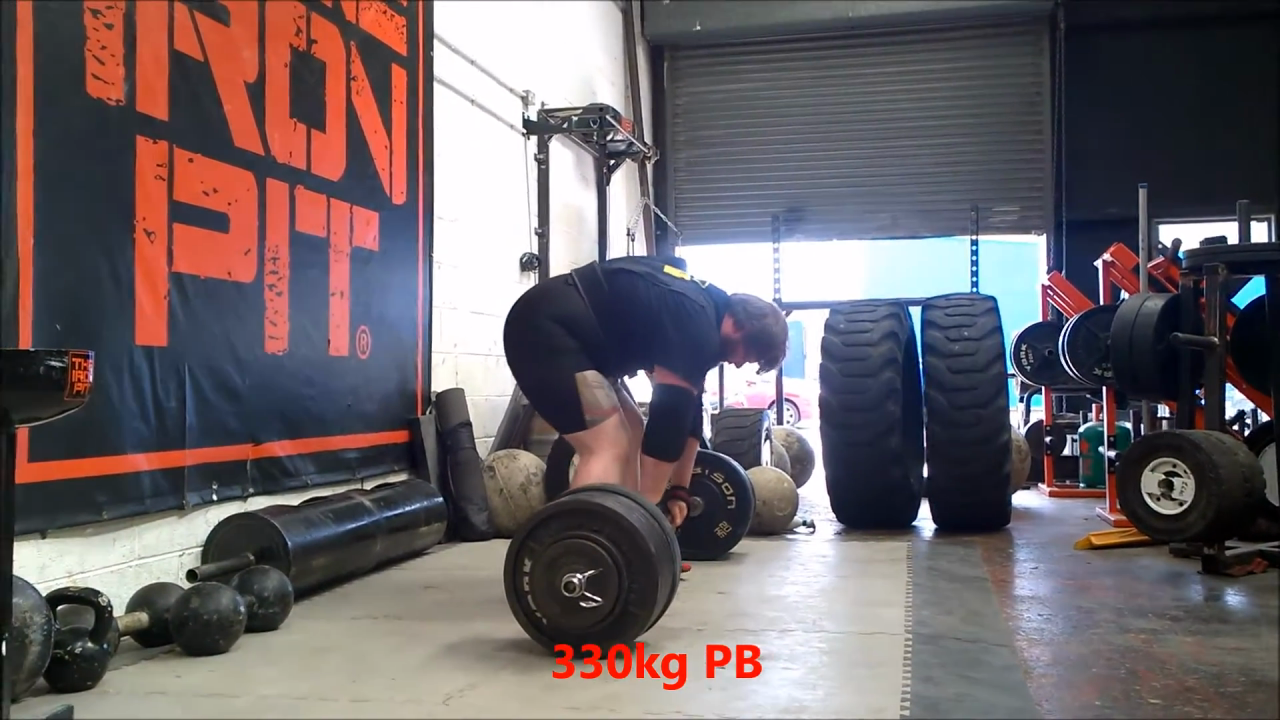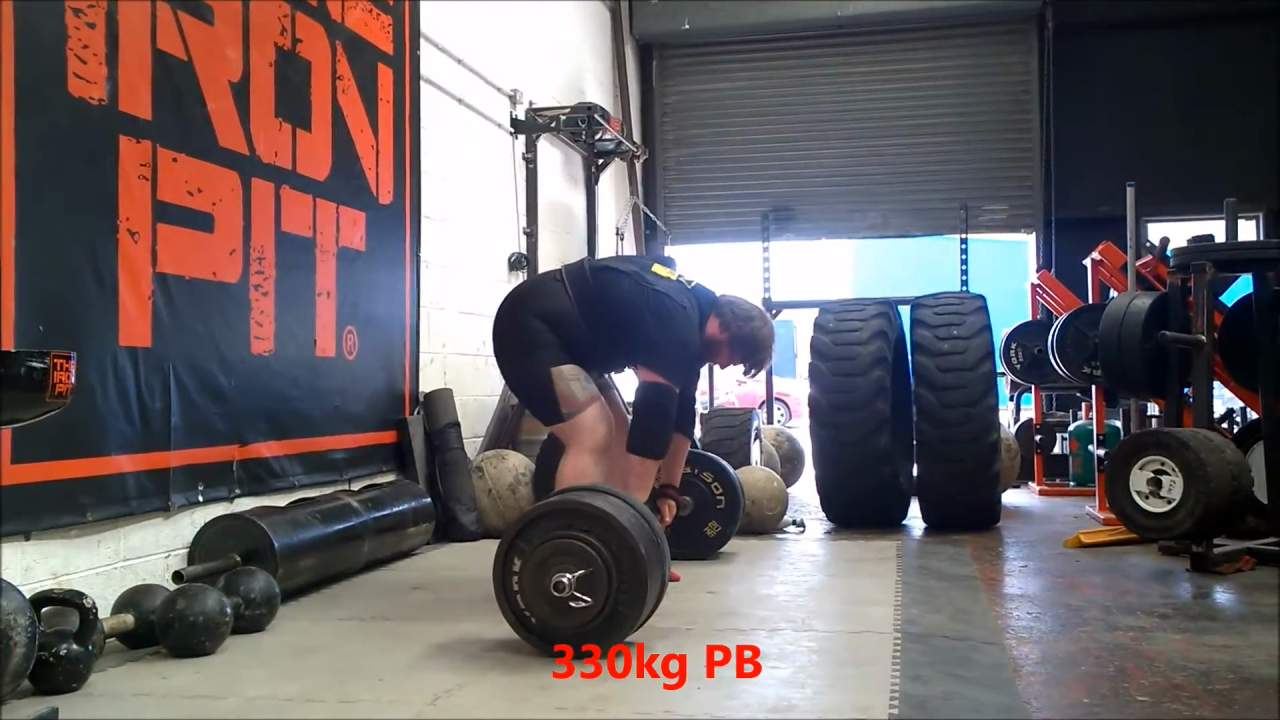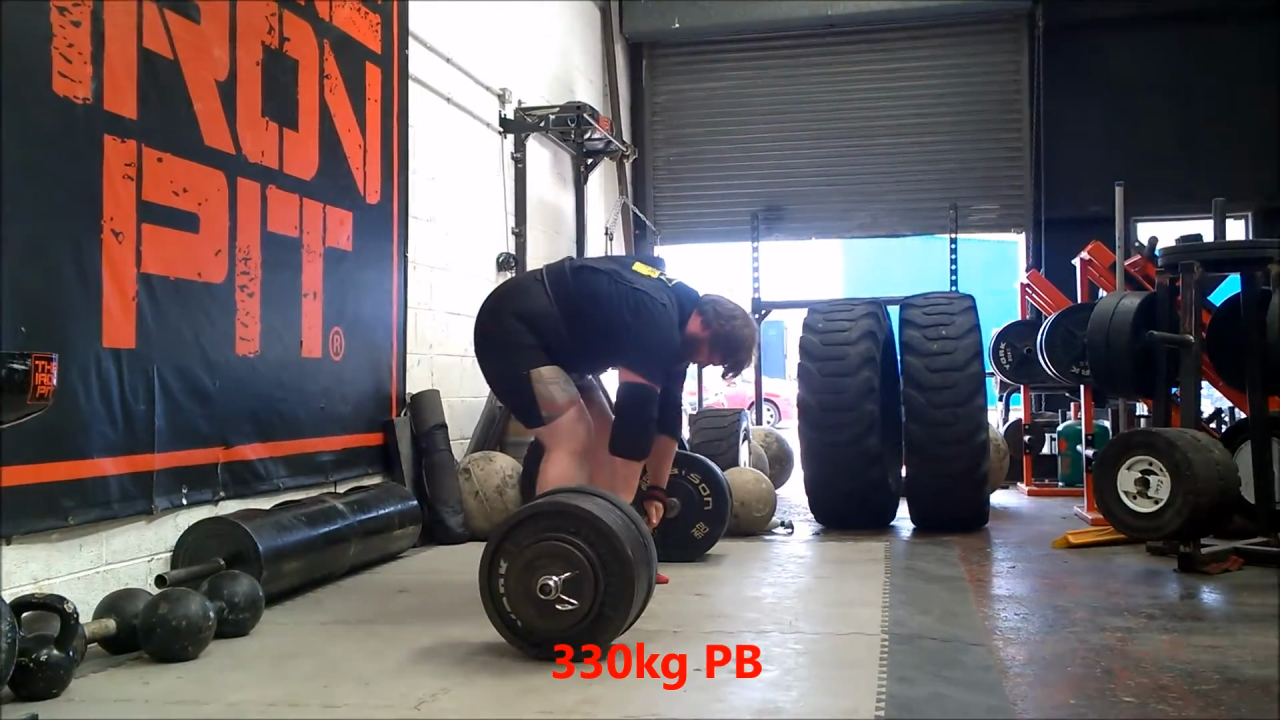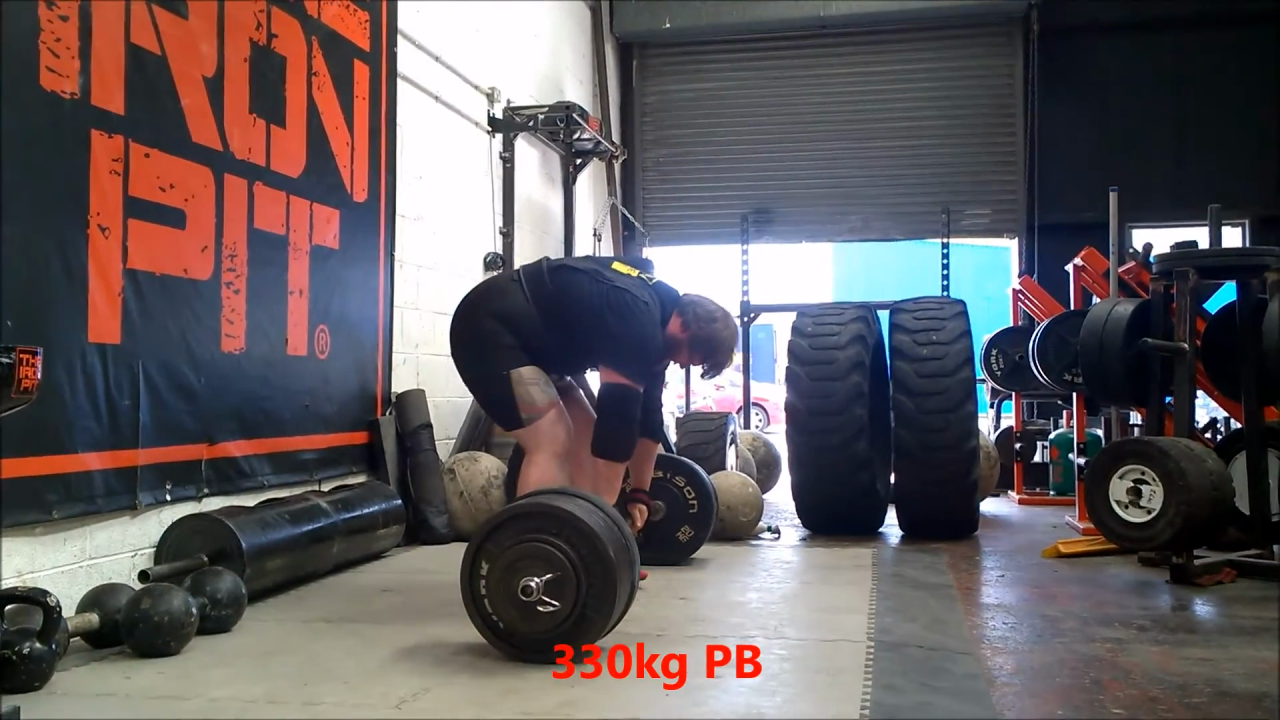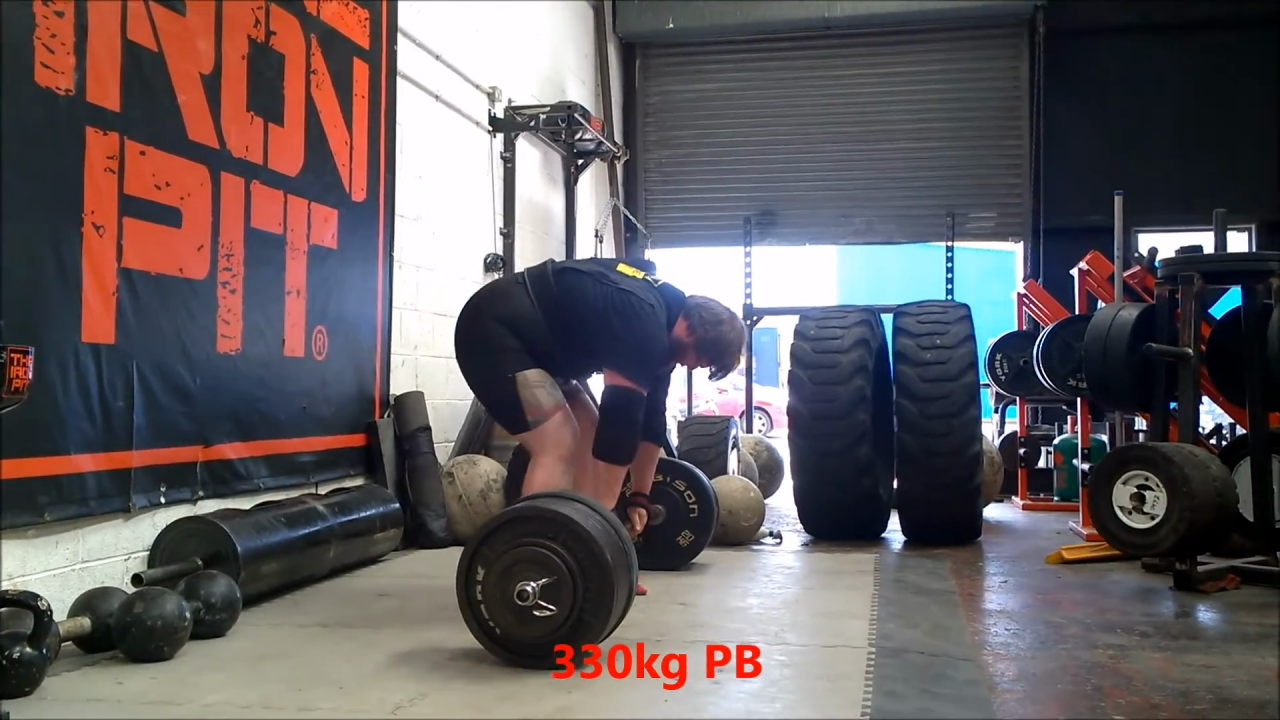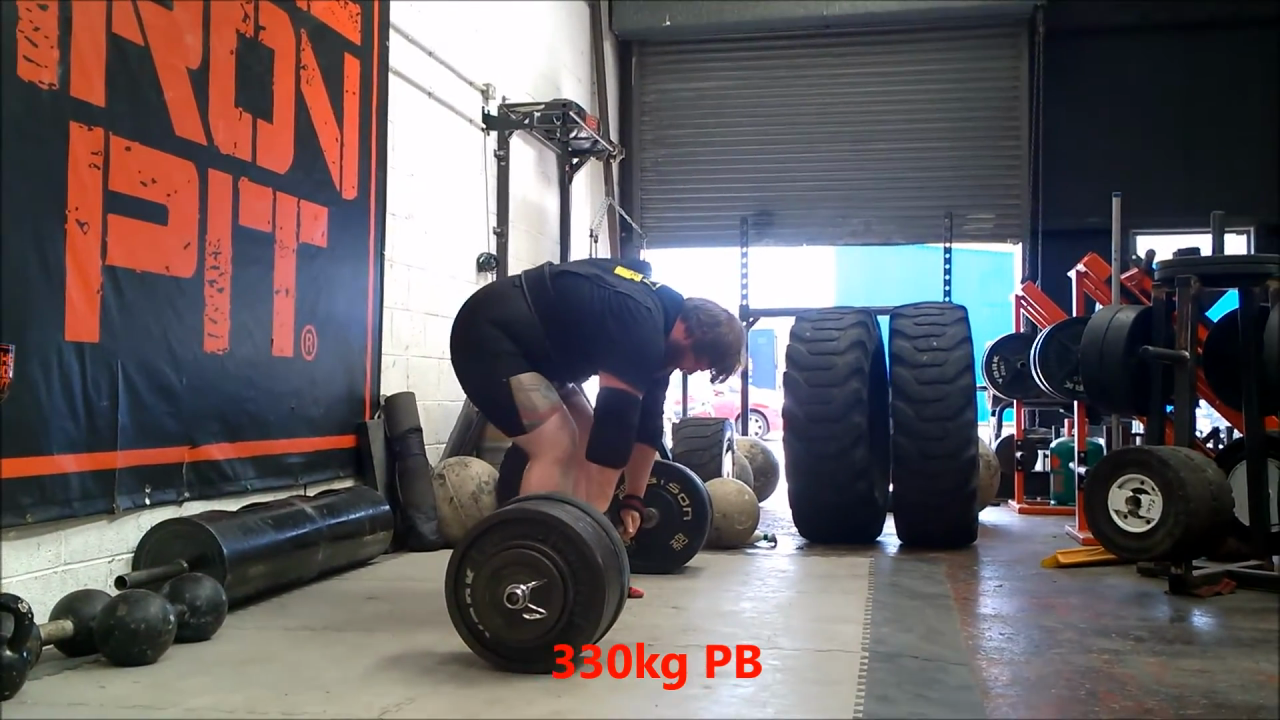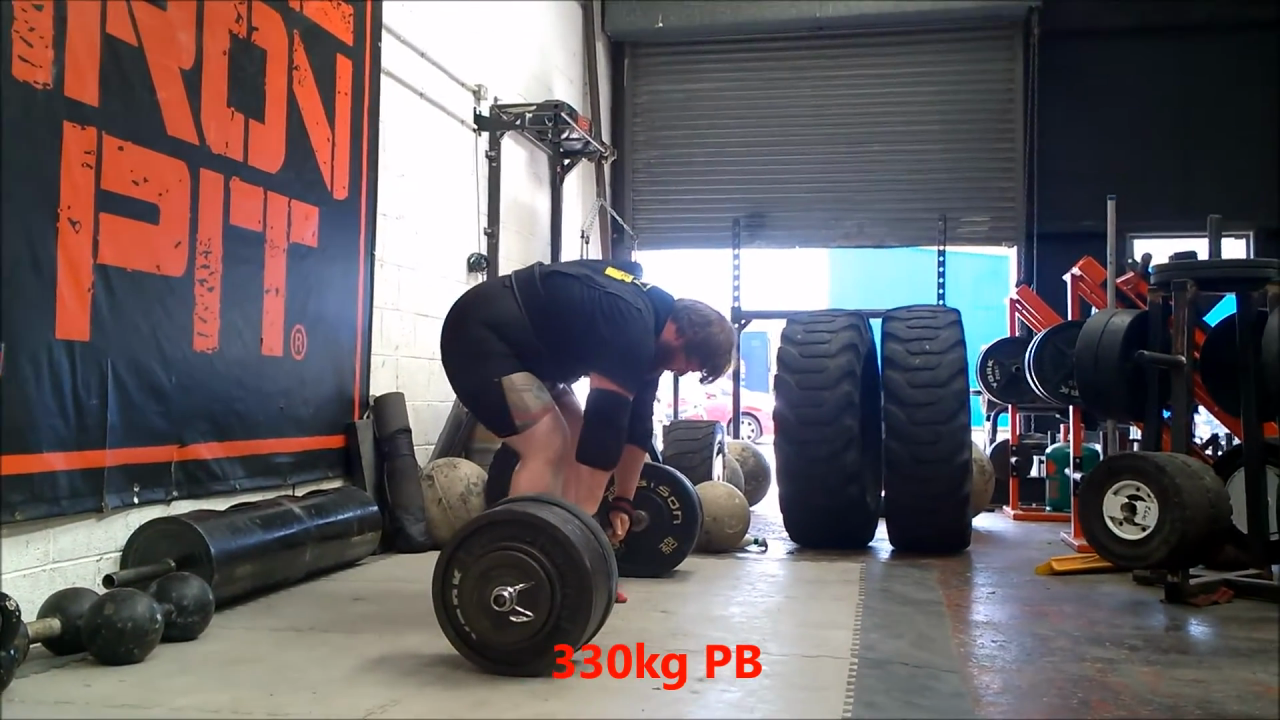
dt=0.2s
person 1, frame 1
left shoulder: (702, 316)
right shoulder: (692, 321)
left elbow: (686, 410)
right elbow: (670, 413)
left wrist: (678, 491)
left hip: (573, 334)
right hip: (544, 329)
left knee: (632, 438)
right knee: (609, 445)
person 1, frame 2
left shoulder: (694, 317)
right shoulder: (675, 323)
left elbow: (680, 409)
right elbow: (654, 412)
left wrist: (669, 490)
left hip: (568, 336)
right hip: (531, 327)
left knee: (618, 436)
right knee: (592, 438)
person 1, frame 3
left shoulder: (676, 316)
right shoulder: (656, 322)
left elbow: (666, 409)
right elbow: (636, 414)
left wrist: (656, 492)
left hip: (550, 337)
right hip: (512, 327)
left knee: (603, 438)
right knee: (572, 441)
person 1, frame 4
left shoulder: (656, 322)
right shoulder: (638, 325)
left elbow: (647, 414)
right elbow: (619, 417)
left wrist: (638, 496)
right hip: (490, 330)
left knee: (584, 442)
right knee: (552, 445)
person 1, frame 5
left shoulder: (663, 321)
right shoulder: (643, 325)
left elbow: (649, 415)
right elbow: (620, 418)
left wrist: (639, 498)
left hip: (535, 342)
right hip: (494, 332)
left knee: (589, 441)
right knee: (558, 446)
person 1, frame 6
left shoulder: (661, 323)
right shoulder: (640, 327)
left elbow: (647, 417)
right elbow: (615, 420)
left wrist: (633, 500)
left hip: (529, 343)
right hip: (490, 334)
left knee: (584, 444)
right knee: (556, 449)
person 1, frame 7
left shoulder: (651, 323)
right shoulder: (629, 329)
left elbow: (636, 420)
right elbow: (605, 421)
left wrist: (622, 502)
left hip: (519, 343)
right hip: (480, 334)
left knee: (575, 444)
right knee: (547, 448)
